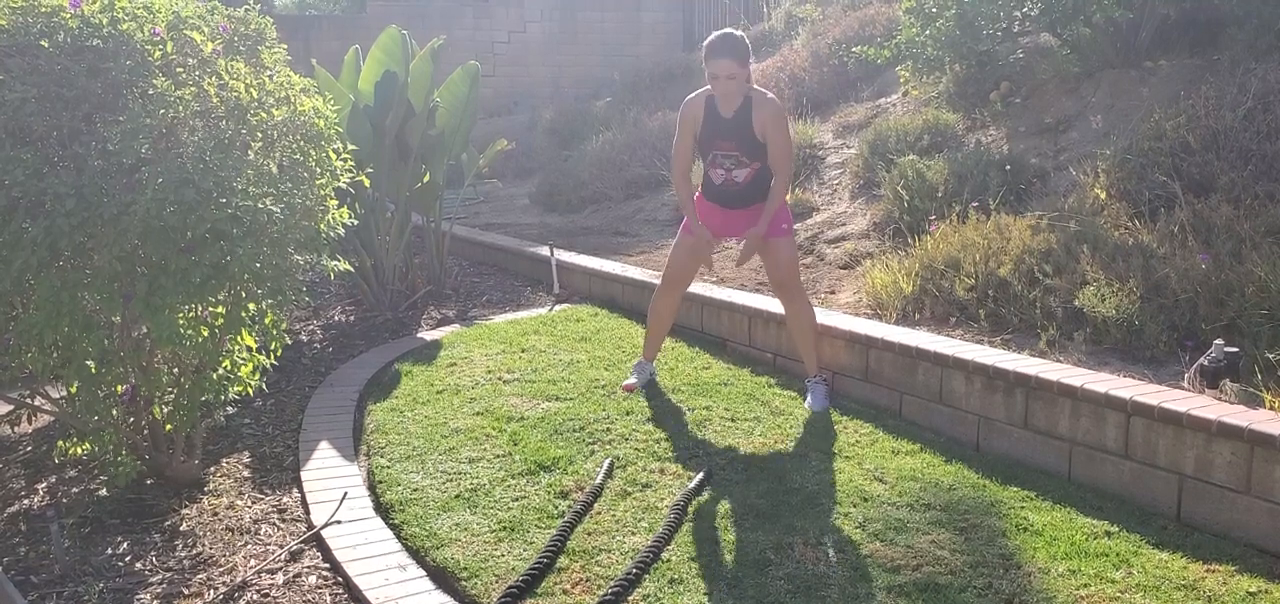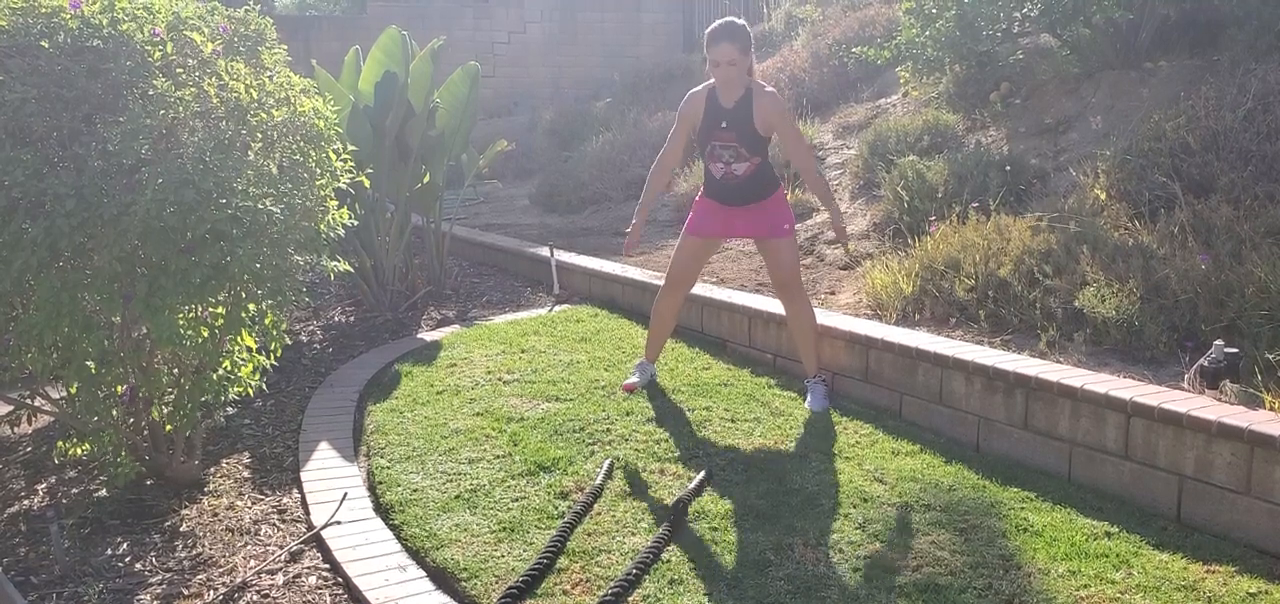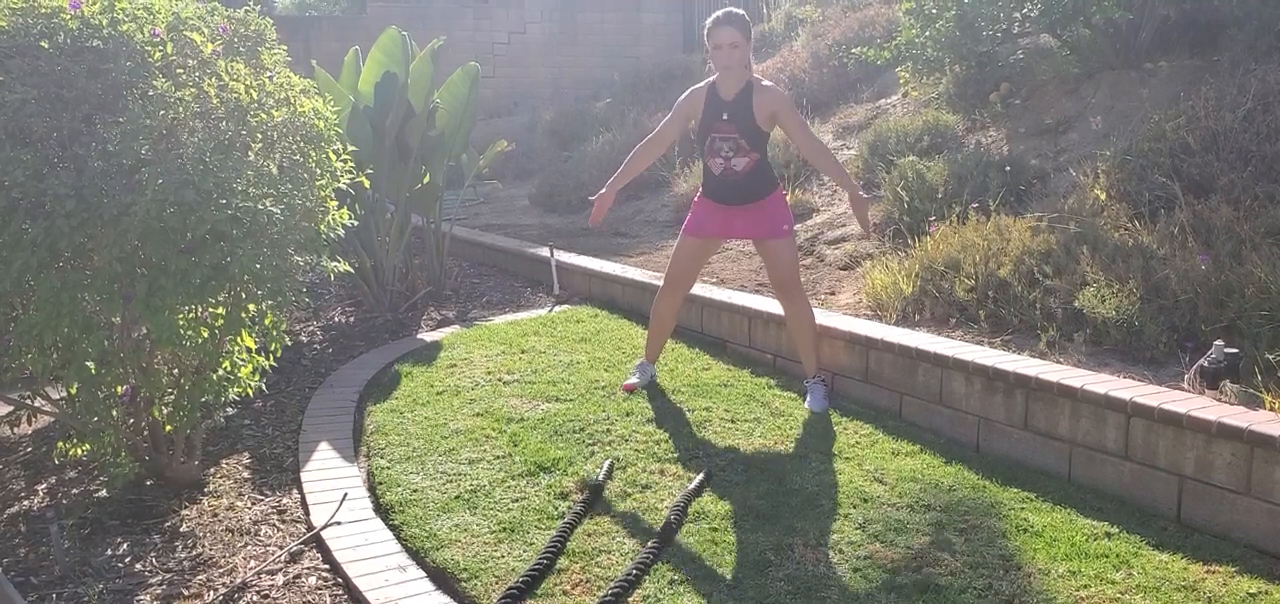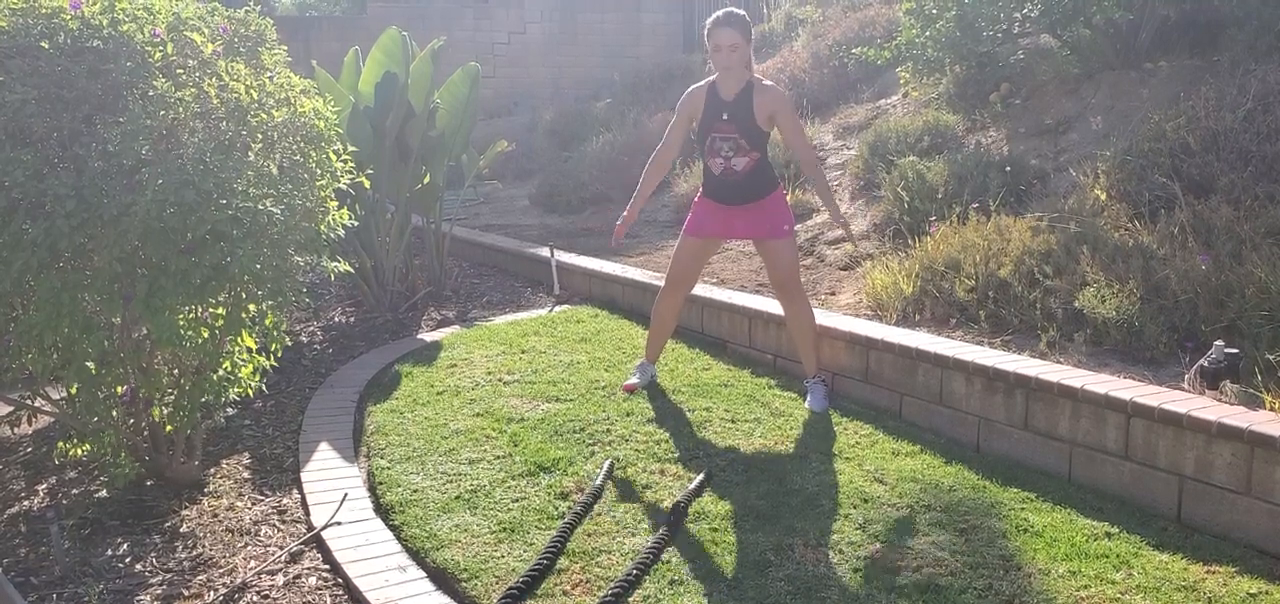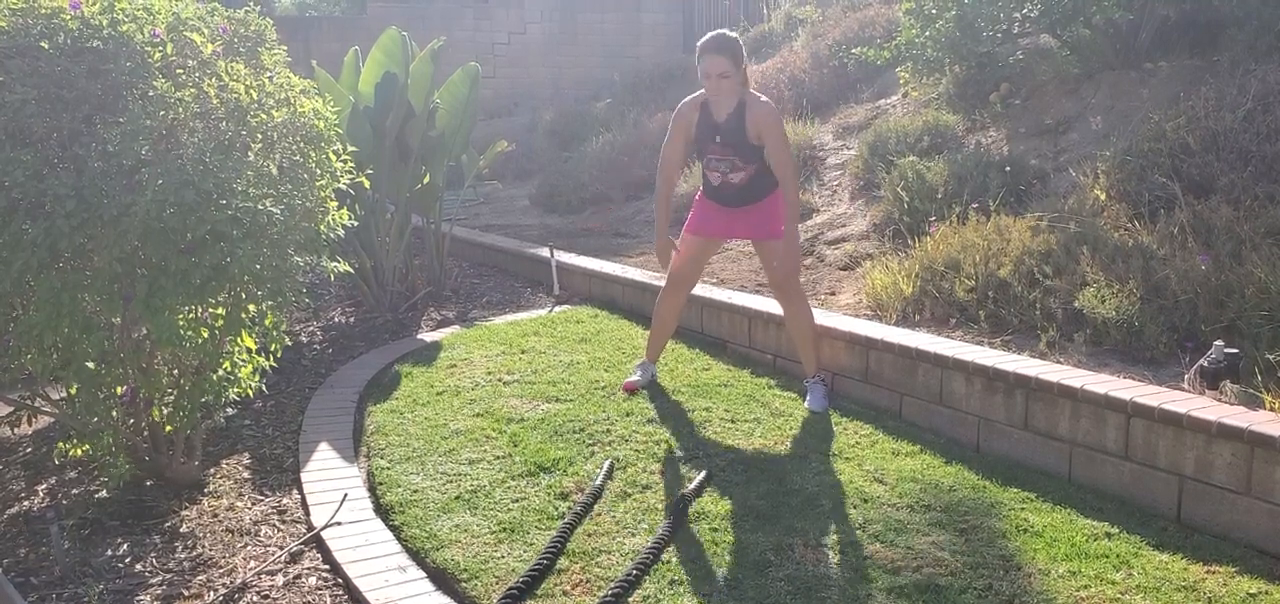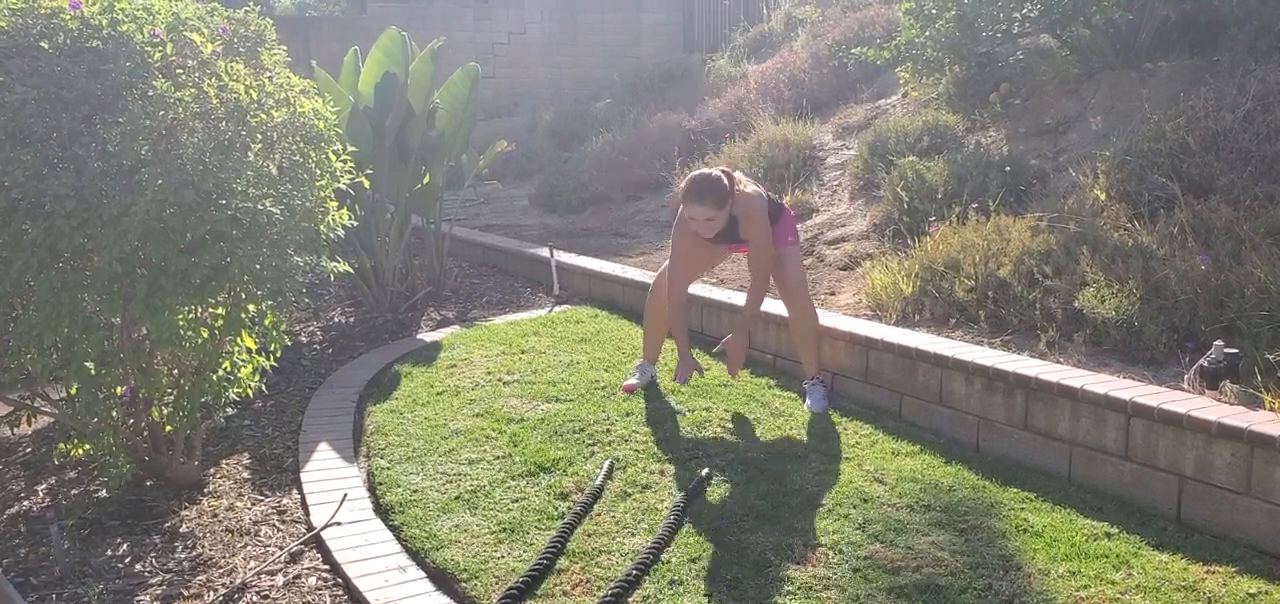
dt=0.4s
person 1, frame 1
left shoulder: (767, 108)
right shoulder: (693, 107)
left elbow: (783, 173)
right elbow: (680, 173)
left wrist: (760, 230)
right wrist: (697, 227)
left hip: (762, 208)
right hip: (711, 207)
left knee: (789, 288)
right knee: (670, 284)
left ankle: (815, 378)
right ankle: (645, 364)
person 1, frame 2
left shoulder: (767, 102)
right shoulder: (695, 101)
left elbow: (804, 160)
right elbow: (668, 160)
left wrist: (833, 211)
right wrist: (641, 215)
left hip: (765, 205)
right hip: (713, 205)
left knee: (790, 290)
right knee: (673, 284)
left ankle: (815, 379)
right ankle: (647, 365)
person 1, frame 3
left shoulder: (768, 96)
right shoulder: (696, 97)
left elbow: (811, 146)
right elbow: (655, 144)
left wrist: (853, 191)
right wrist: (611, 189)
left hip: (763, 204)
right hip: (711, 205)
left knee: (789, 290)
right knee: (672, 286)
left ankle: (814, 380)
right ankle: (647, 366)
person 1, frame 4
left shoulder: (769, 96)
right shoulder: (695, 97)
left elbow: (804, 153)
right elbow: (665, 153)
left wrist: (832, 206)
right wrist: (634, 206)
left hip: (763, 204)
right hip: (712, 205)
left knee: (789, 290)
right knee: (673, 286)
left ankle: (815, 379)
right ankle: (647, 365)
person 1, frame 5
left shoulder: (762, 111)
right shoulder: (689, 111)
left elbow: (787, 173)
right elbow: (667, 170)
left wrist: (791, 235)
right wrist: (660, 231)
left hip: (762, 206)
right hip: (712, 206)
left knee: (788, 288)
right knee: (675, 284)
left ankle: (814, 379)
right ankle: (648, 365)
person 1, frame 6
left shoulder: (750, 207)
right shoulder: (687, 220)
left elbow: (760, 280)
right elbow: (676, 292)
left wrist: (740, 334)
right wrist: (684, 355)
left hip: (773, 224)
right hip: (718, 237)
left knee: (796, 292)
right knee: (662, 287)
left ankle: (813, 381)
right ankle: (646, 366)
